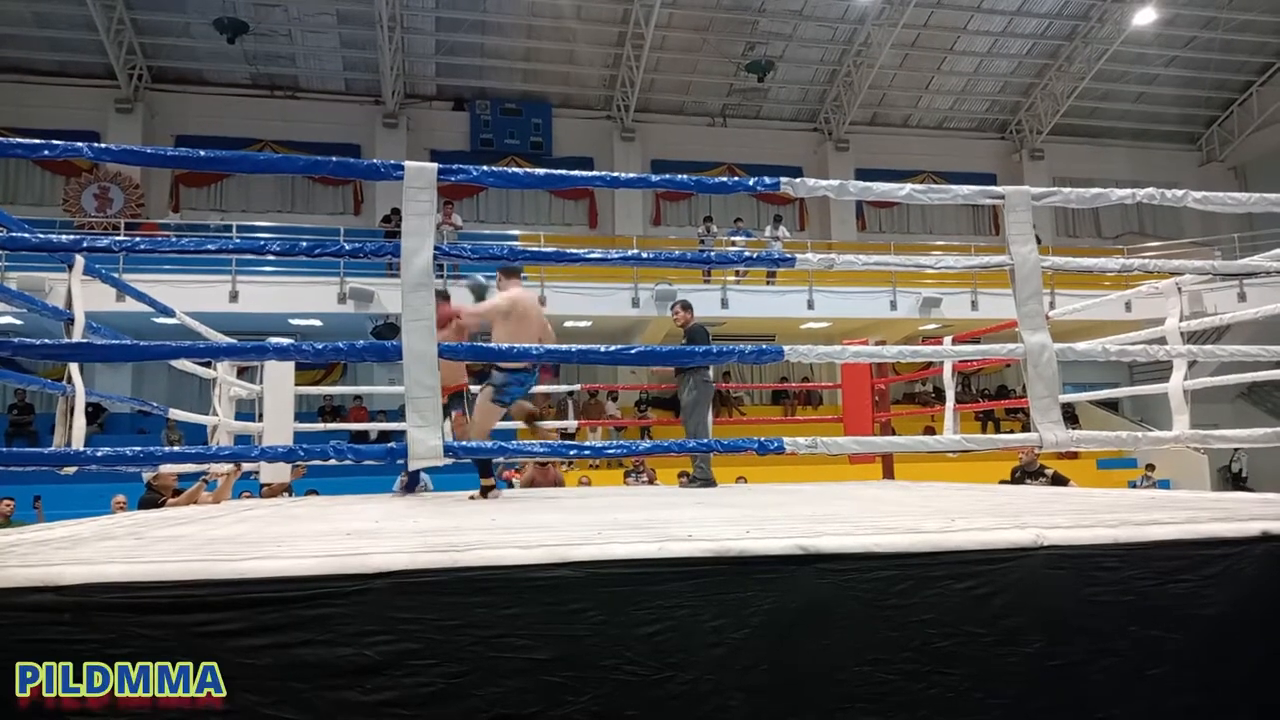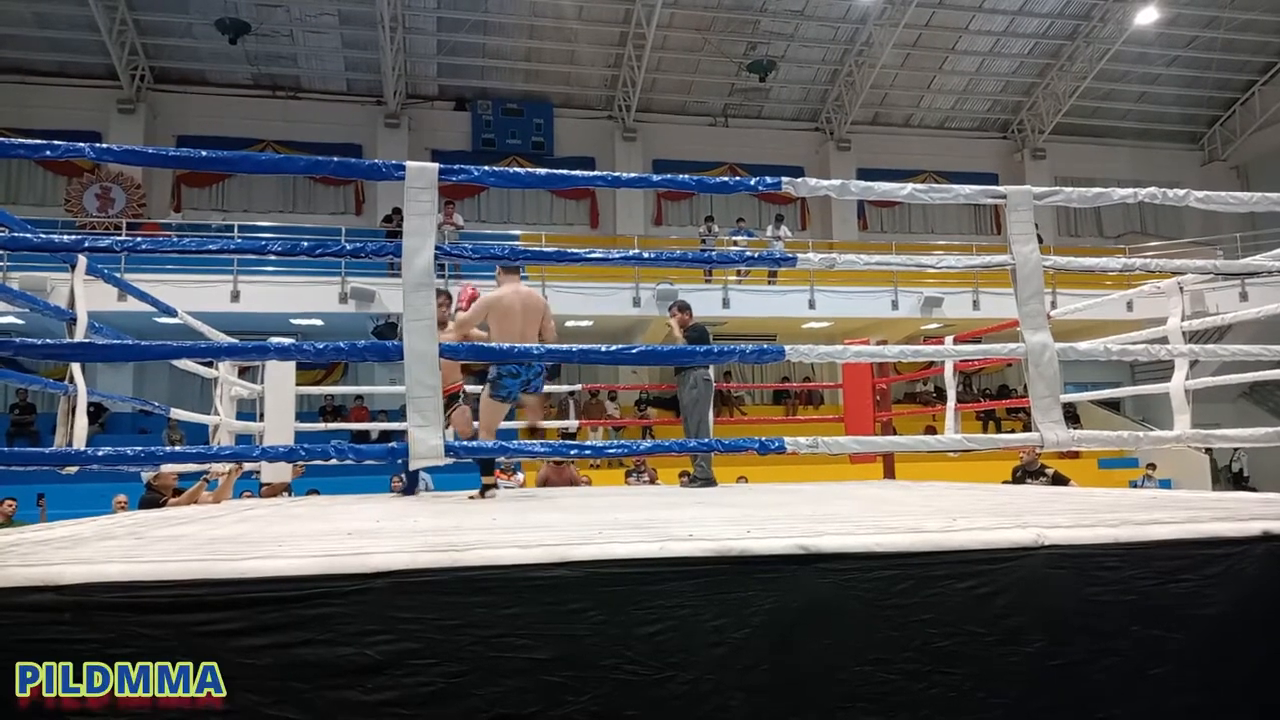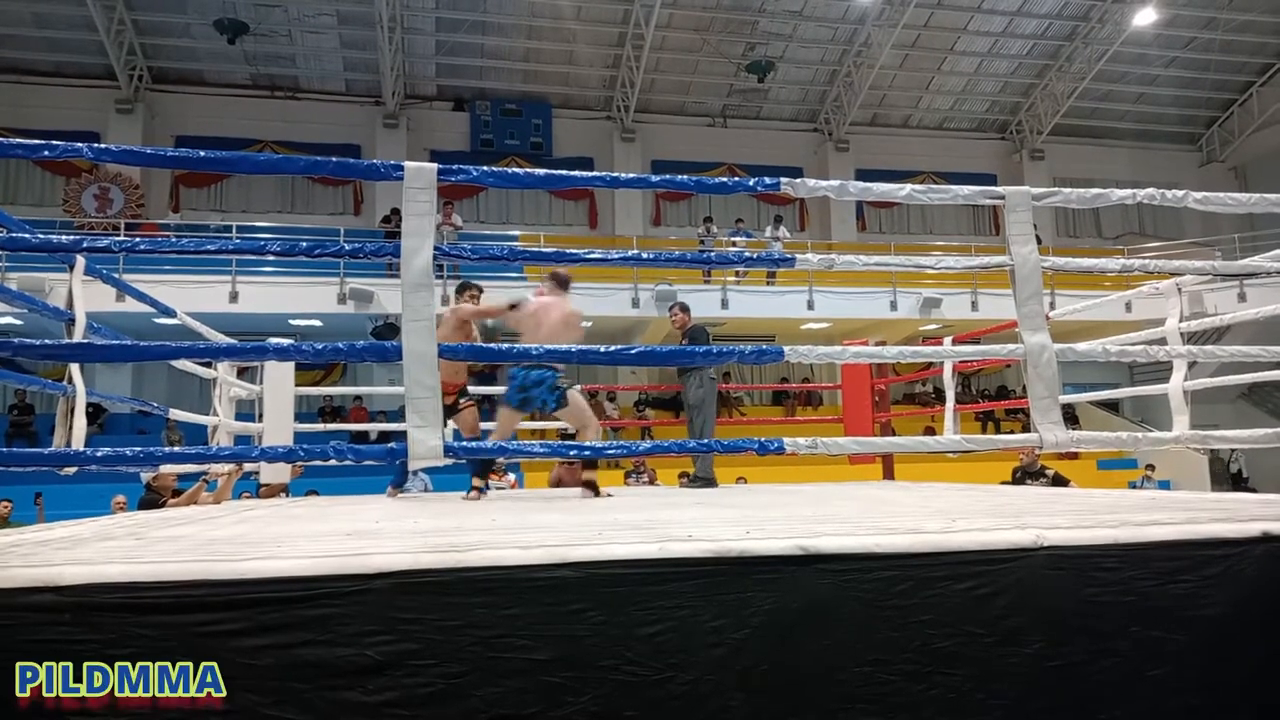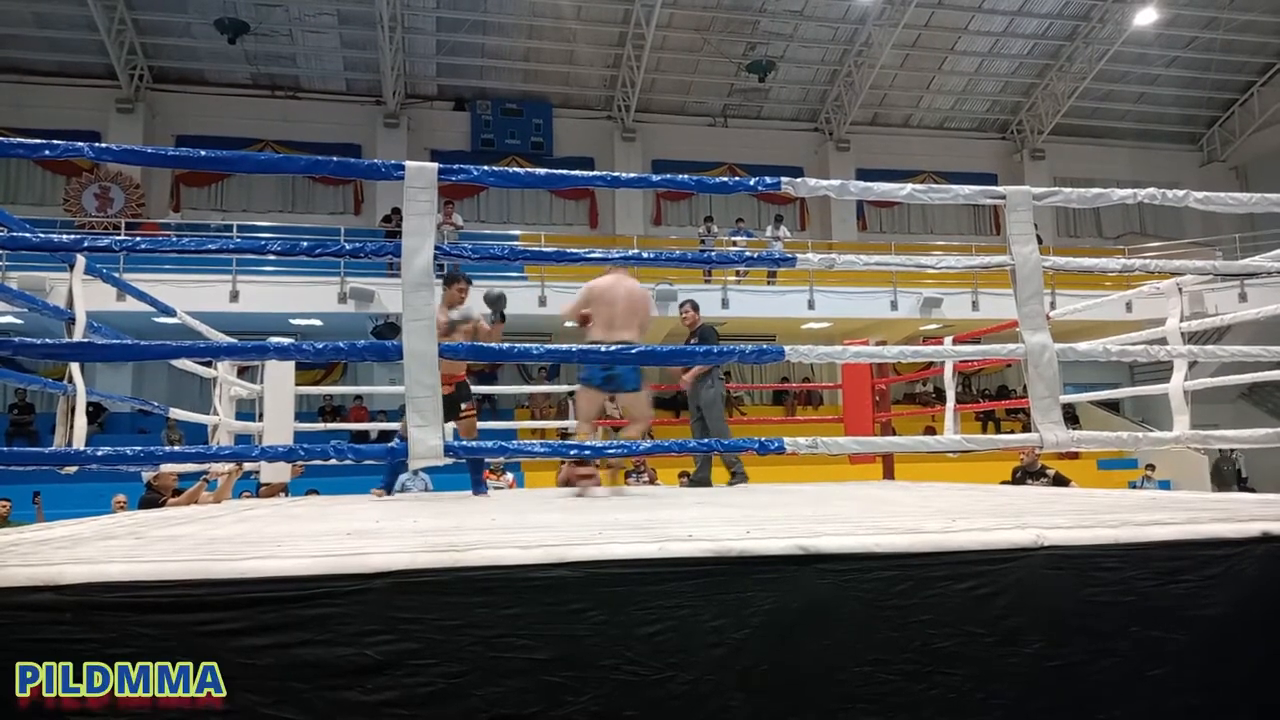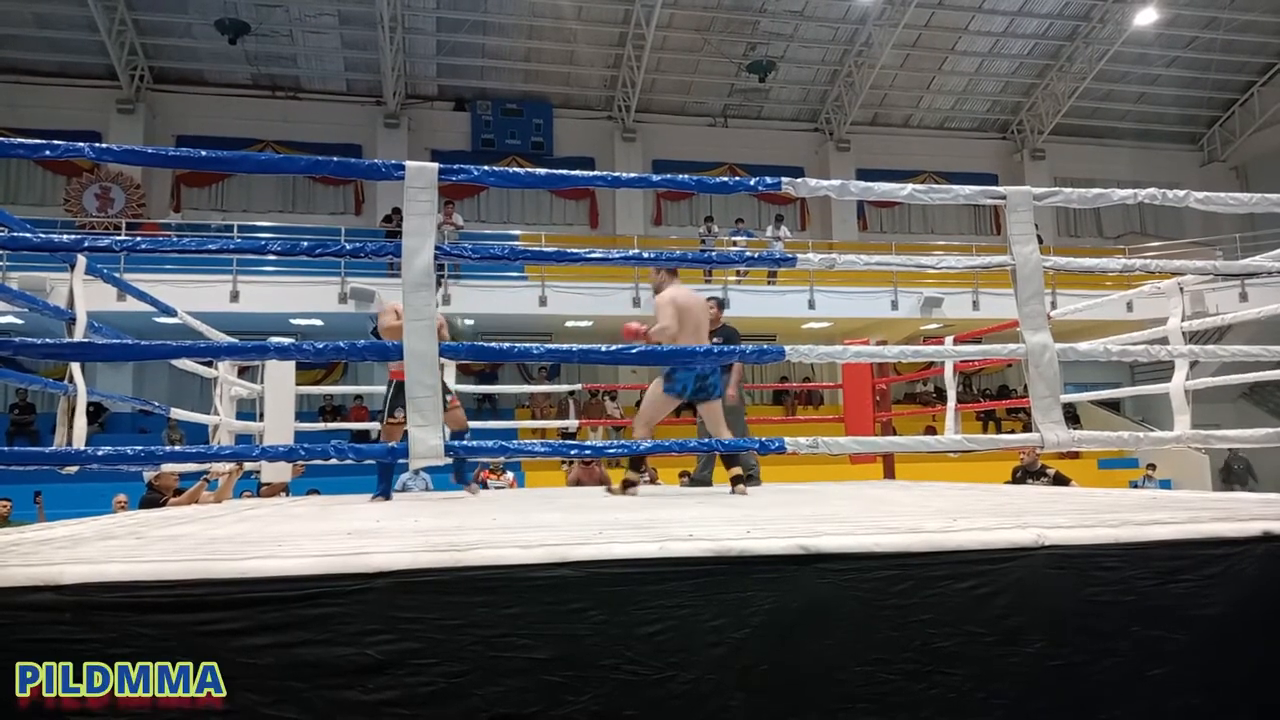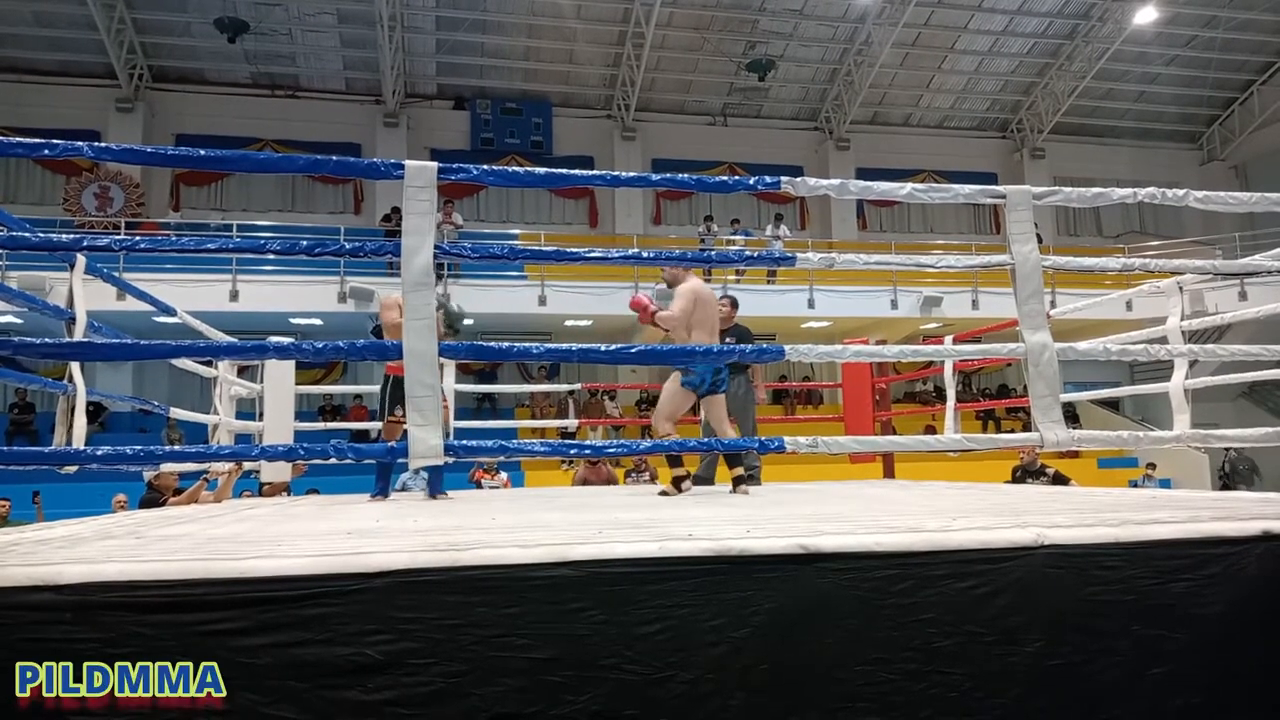
dt=0.3s
person 1, frame 1
left shoulder: (508, 299)
right shoulder: (532, 301)
left elbow: (473, 314)
right elbow: (550, 338)
left wrist: (457, 310)
left hip: (507, 376)
right hip: (526, 373)
left knee: (477, 432)
left ankle: (488, 487)
right ankle: (529, 417)
person 1, frame 2
left shoulder: (492, 298)
right shoulder: (538, 299)
left elbow: (463, 325)
right elbow: (551, 337)
left wrist: (463, 305)
left hip: (503, 370)
right hip: (533, 367)
left knee: (487, 430)
right knee: (532, 406)
left ankle: (488, 485)
person 1, frame 3
left shoulder: (536, 304)
right shoulder: (575, 315)
left elbow: (515, 322)
left hip: (521, 376)
right hip: (549, 379)
left knee: (500, 436)
right knee: (590, 427)
left ankle: (476, 487)
right ankle: (589, 484)
person 1, frame 4
left shoulder: (596, 285)
right shoulder: (641, 292)
left elbow: (570, 314)
left wrist: (586, 317)
left knee: (587, 422)
right knee: (640, 419)
right ankle: (614, 468)
person 1, frame 5
left shoulder: (666, 297)
right shoulder: (697, 299)
left elbow: (667, 330)
left wrist: (647, 334)
right wrist: (660, 337)
left hip: (683, 367)
right hip: (708, 365)
left knee: (642, 422)
right knee: (719, 429)
left ankle: (631, 481)
right ankle: (738, 481)
person 1, frame 6
left shoulder: (687, 288)
right shoulder: (704, 290)
left elbow: (675, 320)
left wrist: (651, 310)
right wrist: (657, 319)
left hip: (695, 362)
right hip: (714, 362)
left knee: (662, 420)
right knee: (722, 424)
left ankle: (680, 478)
right ankle: (740, 480)
person 2, frame 1
left shoulder: (459, 323)
right shoulder: (425, 331)
left elbow: (477, 318)
left wrist: (480, 298)
left hip: (456, 391)
right hip: (433, 394)
left knee: (464, 436)
right knee: (417, 436)
left ankle: (488, 476)
right ankle: (412, 479)
person 2, frame 2
left shoulder: (458, 329)
right shoulder: (422, 330)
left elbow: (488, 338)
left hip: (452, 394)
right hip: (427, 398)
left knee: (466, 433)
right knee: (413, 442)
left ankle: (488, 478)
right ankle: (410, 484)
person 2, frame 3
left shoulder: (472, 326)
right shoulder: (456, 313)
right elbow: (484, 312)
left hip: (459, 388)
left knee: (472, 429)
left ankle: (478, 484)
right ankle: (397, 483)
person 2, frame 4
left shoulder: (471, 316)
right shoulder: (433, 313)
left elbow: (493, 339)
left wrist: (498, 315)
right wrist: (447, 328)
left hip: (457, 383)
left knee: (469, 434)
left ankle: (478, 486)
person 2, frame 5
left shoulder: (436, 319)
right shoulder: (392, 308)
right elbow: (386, 332)
right hip: (401, 382)
left knee: (459, 421)
right knee: (389, 436)
left ankle: (461, 476)
right ankle: (382, 491)
person 2, frame 6
left shoulder: (434, 310)
right shoulder: (392, 303)
right elbow: (392, 328)
left wrist: (452, 328)
right hip: (398, 376)
right knee: (390, 434)
left ankle: (435, 487)
right ankle: (381, 489)
person 3, frame 1
left shoulder: (697, 330)
right shoulder: (687, 335)
left hip: (697, 382)
right hip: (689, 383)
left knee: (697, 430)
right knee: (692, 430)
left ankle: (703, 476)
right ankle: (699, 475)
person 3, frame 2
left shoulder: (698, 330)
right shoulder: (687, 333)
left elbow: (681, 343)
left wrist: (674, 327)
left hip: (696, 379)
right hip: (685, 381)
left knee: (699, 429)
right knee: (691, 430)
left ankle: (704, 475)
right ankle: (699, 474)
person 3, frame 3
left shoulder: (697, 331)
right shoulder: (685, 338)
left hip: (701, 380)
right hip: (689, 384)
left knee: (703, 429)
right knee: (694, 431)
left ankle: (705, 475)
right ankle: (700, 475)
person 3, frame 4
left shoulder: (707, 331)
right shoulder: (689, 339)
left wrist: (691, 375)
left hip: (709, 382)
right hip: (693, 386)
left knee: (718, 428)
right knee: (699, 433)
left ankle: (737, 470)
right ankle: (701, 477)
person 3, frame 5
left shoulder: (729, 333)
left elbow: (737, 361)
left wrist: (733, 386)
left hip: (726, 383)
left knee: (739, 431)
right knee: (705, 433)
left ankle: (752, 473)
right ankle: (702, 476)
person 3, frame 6
left shoulder: (742, 332)
left elbow: (755, 361)
left wrist: (760, 388)
left hip: (739, 383)
left knee: (747, 430)
right knee: (709, 429)
left ankle: (752, 473)
right ankle: (705, 473)
